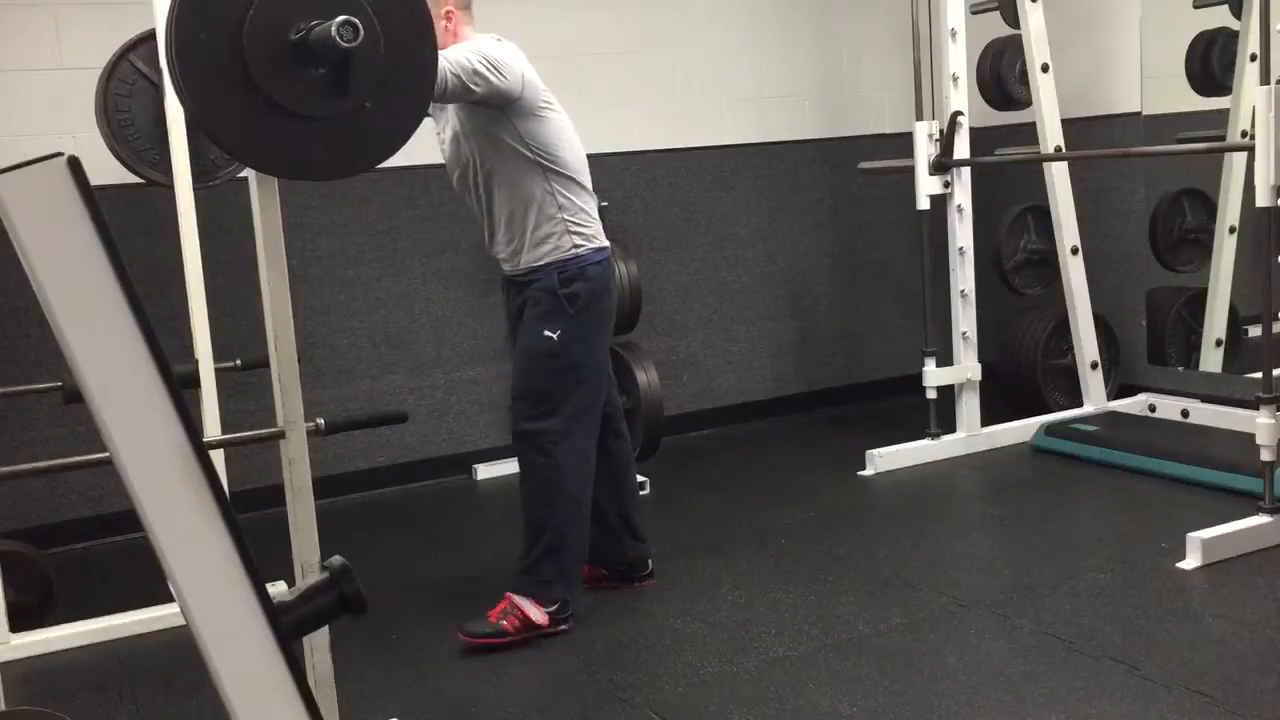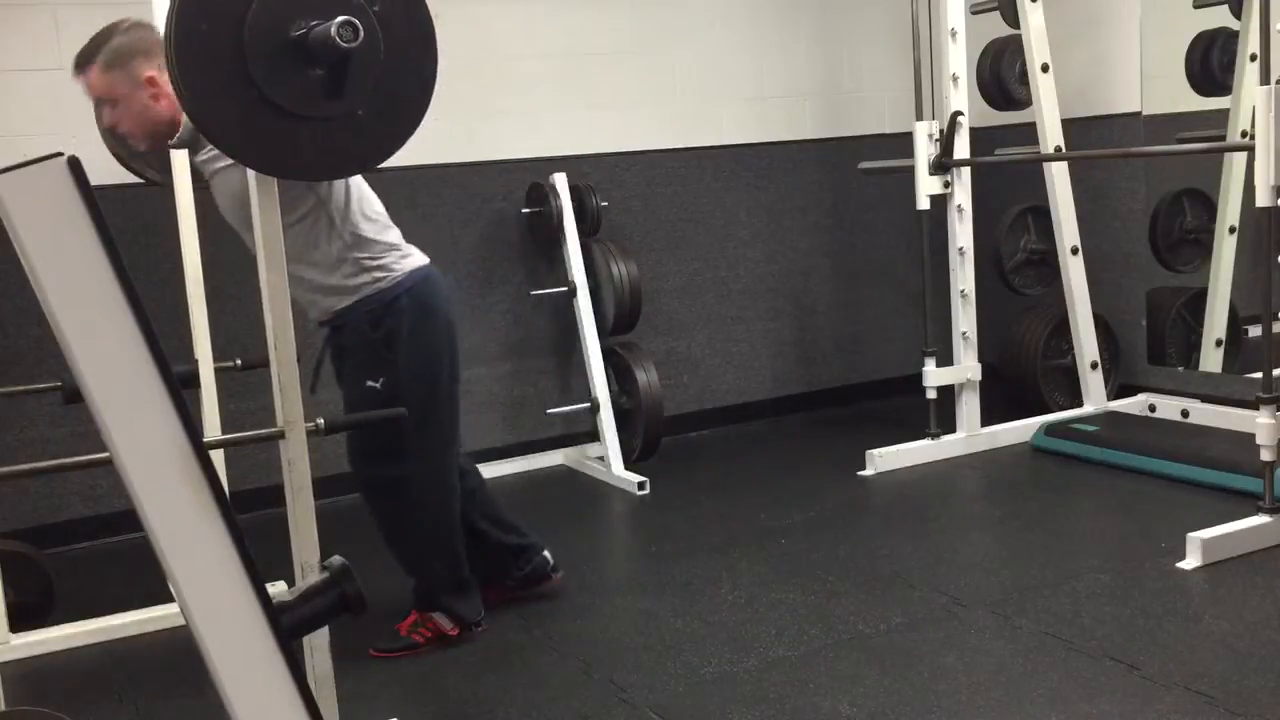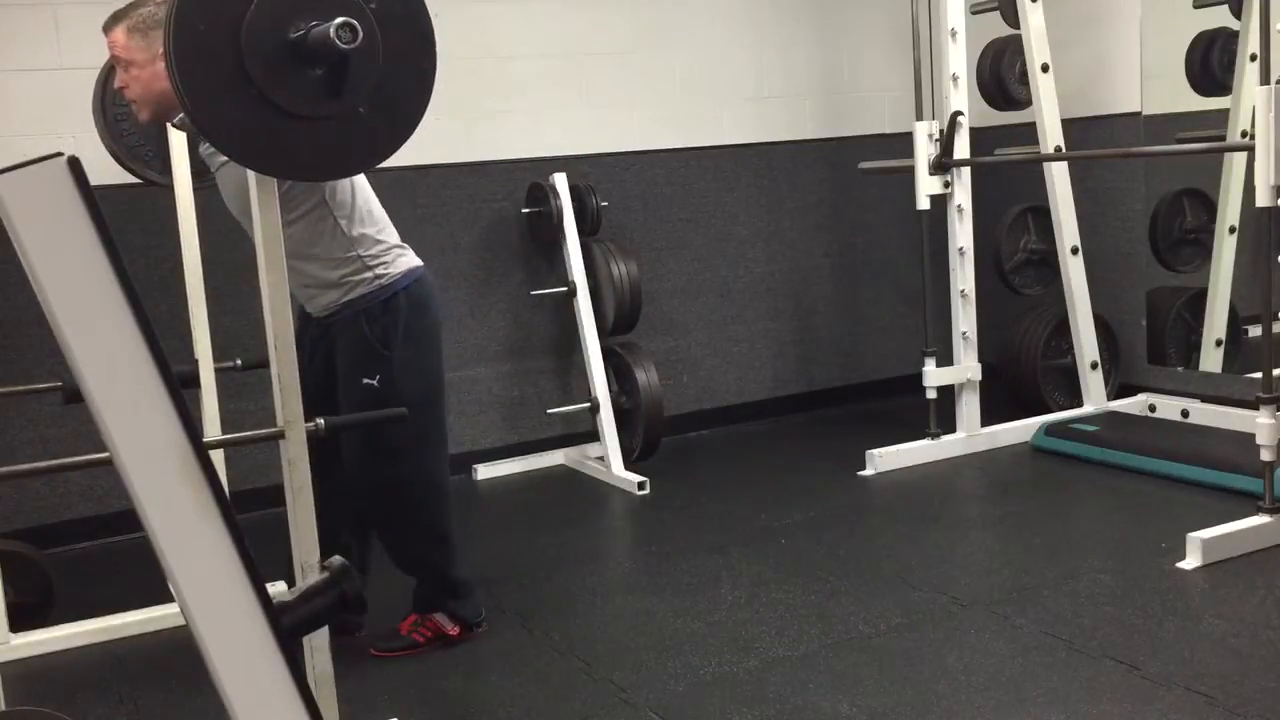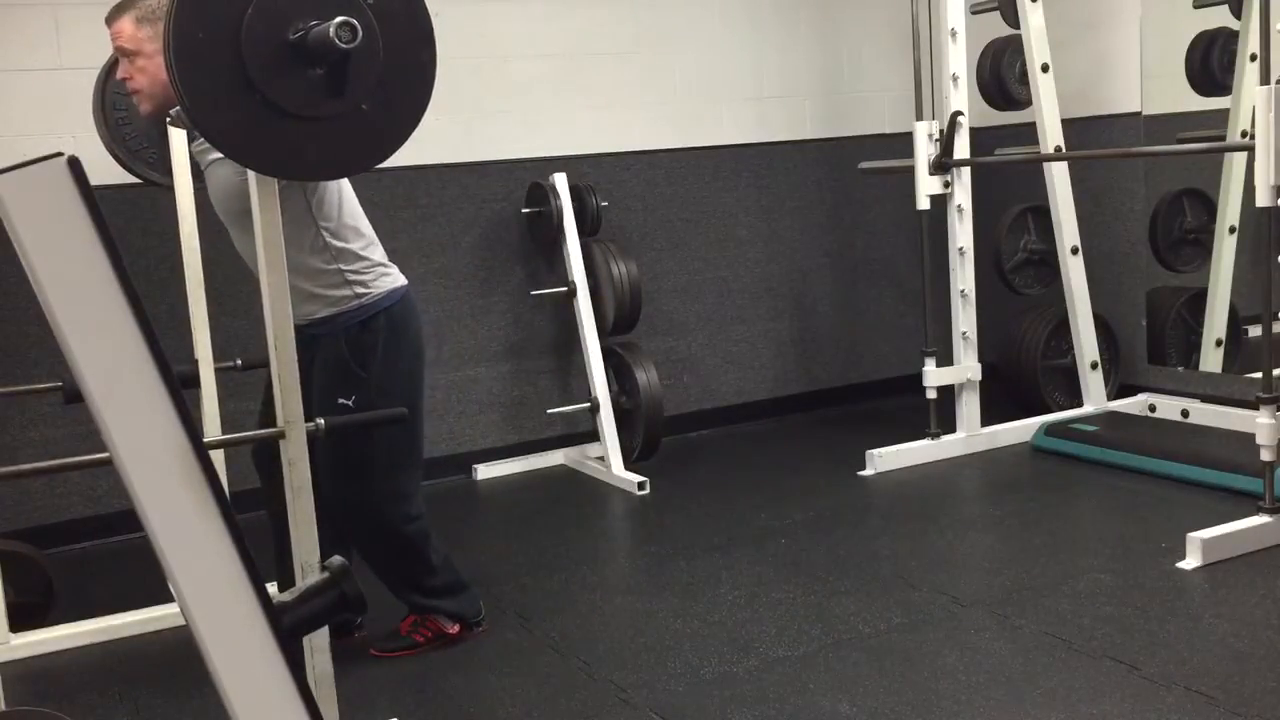
dt=1s
person 1, frame 1
left shoulder: (489, 59)
right shoulder: (451, 95)
left hip: (568, 271)
right hip: (533, 274)
left knee: (544, 426)
right knee: (588, 418)
left ankle: (542, 595)
right ankle: (620, 556)
person 1, frame 2
left shoulder: (249, 120)
right shoulder: (209, 140)
left hip: (391, 304)
right hip: (366, 309)
left knee: (394, 462)
right knee: (420, 454)
left ankle: (447, 606)
right ankle: (517, 564)
person 1, frame 3
right shoulder: (209, 125)
left hip: (383, 304)
right hip: (329, 308)
left knee: (393, 467)
right knee: (320, 460)
left ankle: (449, 609)
person 1, frame 4
right shoulder: (205, 128)
left hip: (364, 322)
right hip: (313, 325)
left knee: (365, 486)
right knee: (285, 468)
left ankle: (449, 609)
